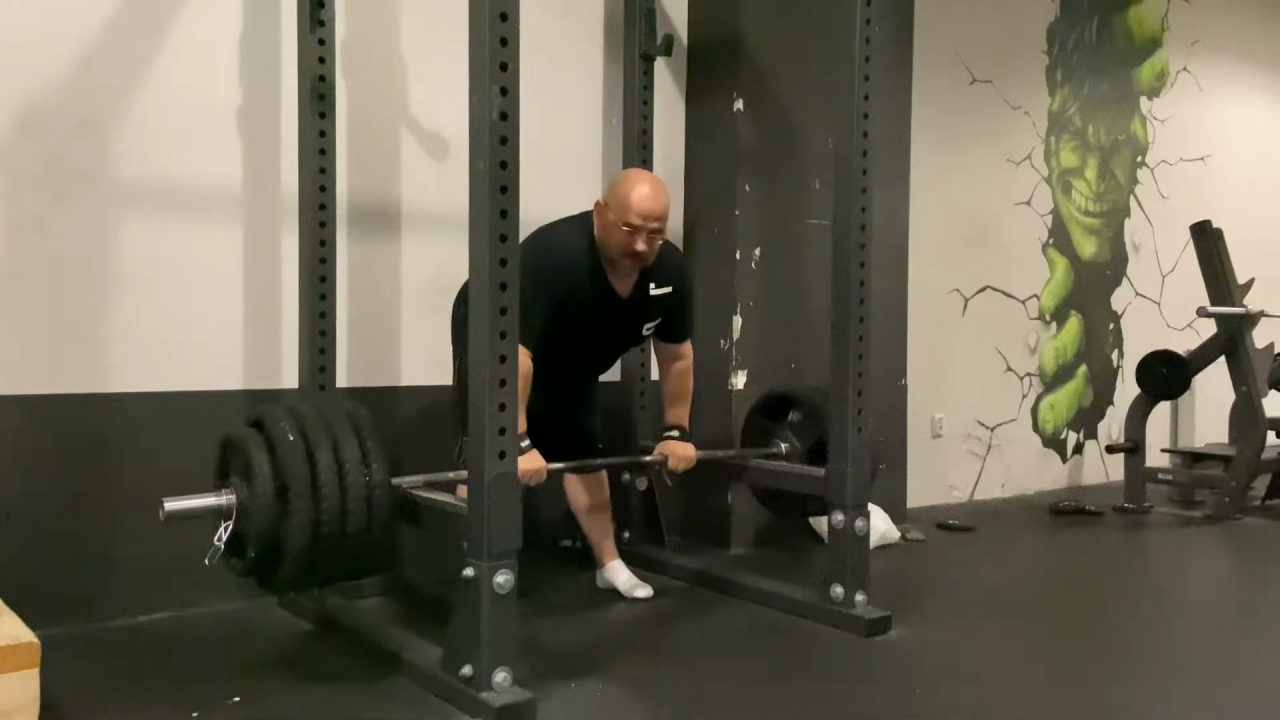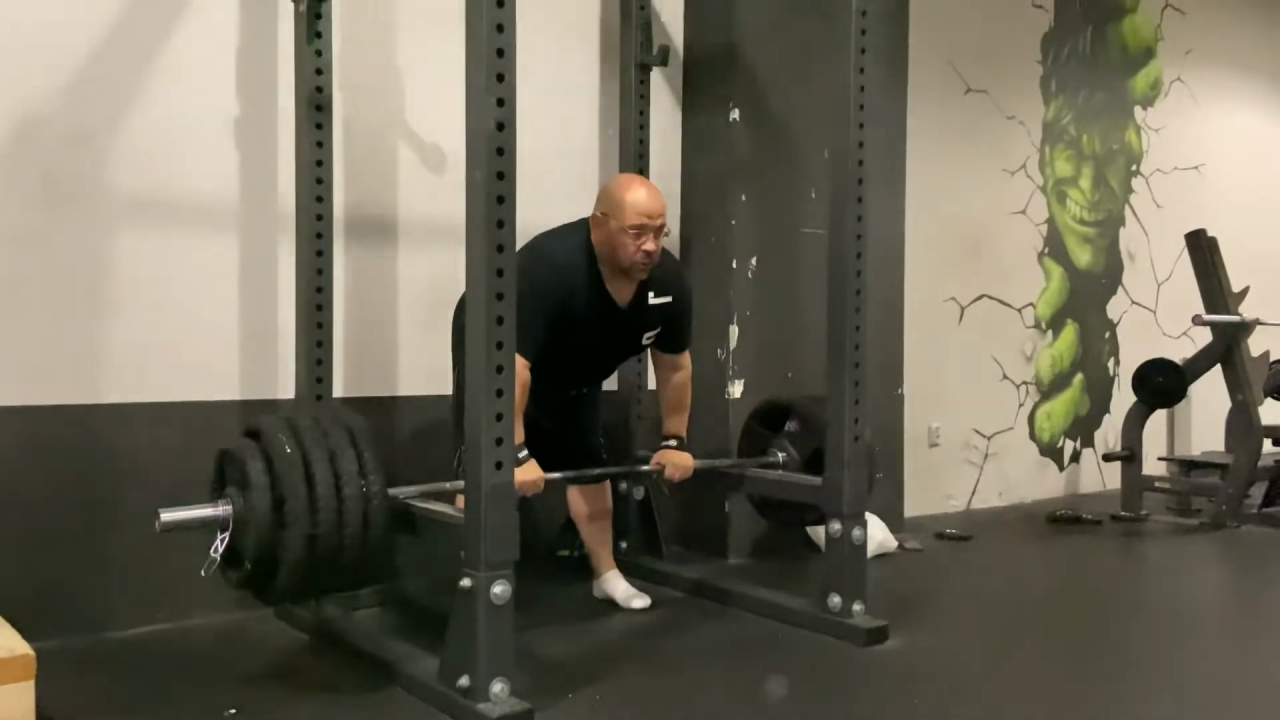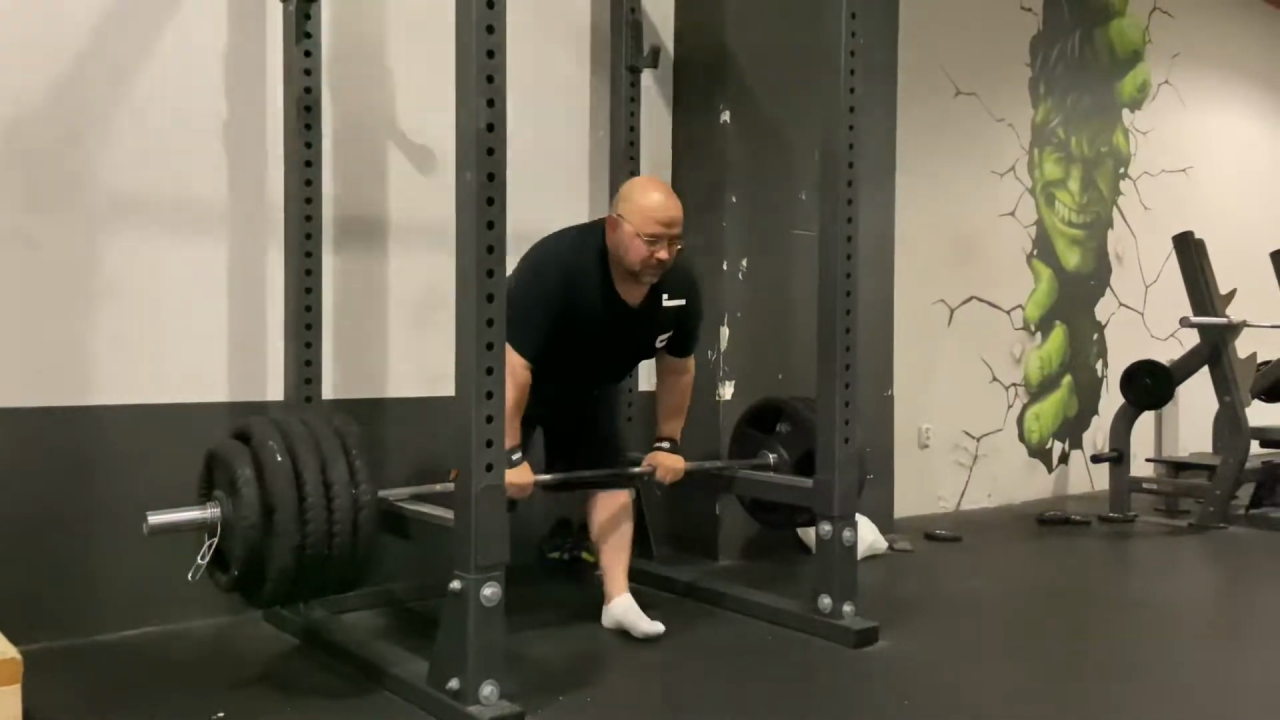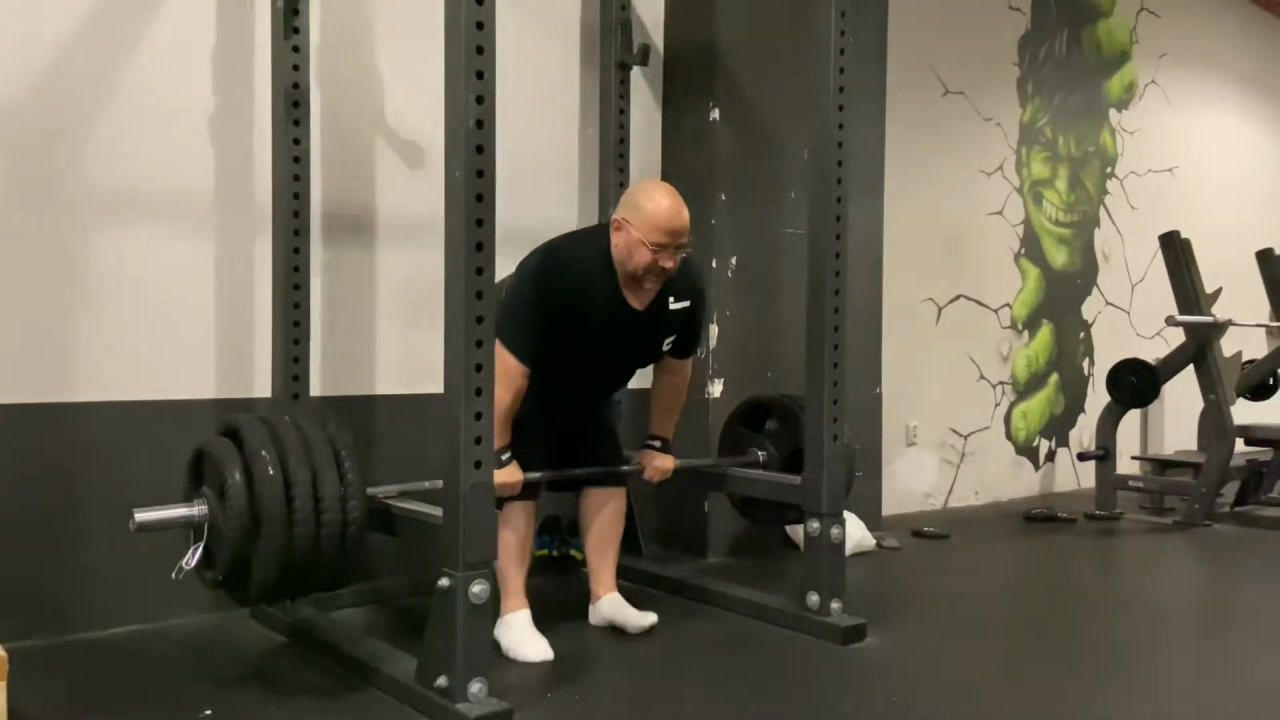
dt=0.7s
person 1, frame 1
left shoulder: (669, 270)
right shoulder: (553, 254)
left elbow: (676, 355)
right elbow: (514, 354)
left wrist: (676, 432)
right wrist: (518, 442)
left hip: (570, 361)
left knee: (584, 453)
left ankle: (609, 564)
person 1, frame 2
left shoulder: (667, 279)
right shoulder: (549, 265)
left elbow: (674, 365)
right elbow: (510, 365)
left wrist: (674, 441)
right wrist: (516, 454)
left hip: (573, 374)
left knee: (589, 464)
left ankle: (607, 575)
person 1, frame 3
left shoulder: (679, 284)
right shoulder: (558, 264)
left elbow: (678, 369)
right elbow: (512, 364)
left wrist: (667, 444)
right wrist: (510, 455)
left hip: (591, 383)
right hip: (514, 370)
left knee: (610, 475)
left ankle: (618, 600)
person 1, frame 4
left shoulder: (684, 287)
right shoulder: (557, 269)
left elbow: (674, 367)
right elbow: (508, 366)
left wrist: (659, 443)
right wrist: (498, 456)
left hip: (586, 390)
right hip: (518, 381)
left knee: (607, 475)
right knee: (516, 485)
left ankle: (605, 598)
right ankle: (513, 613)
